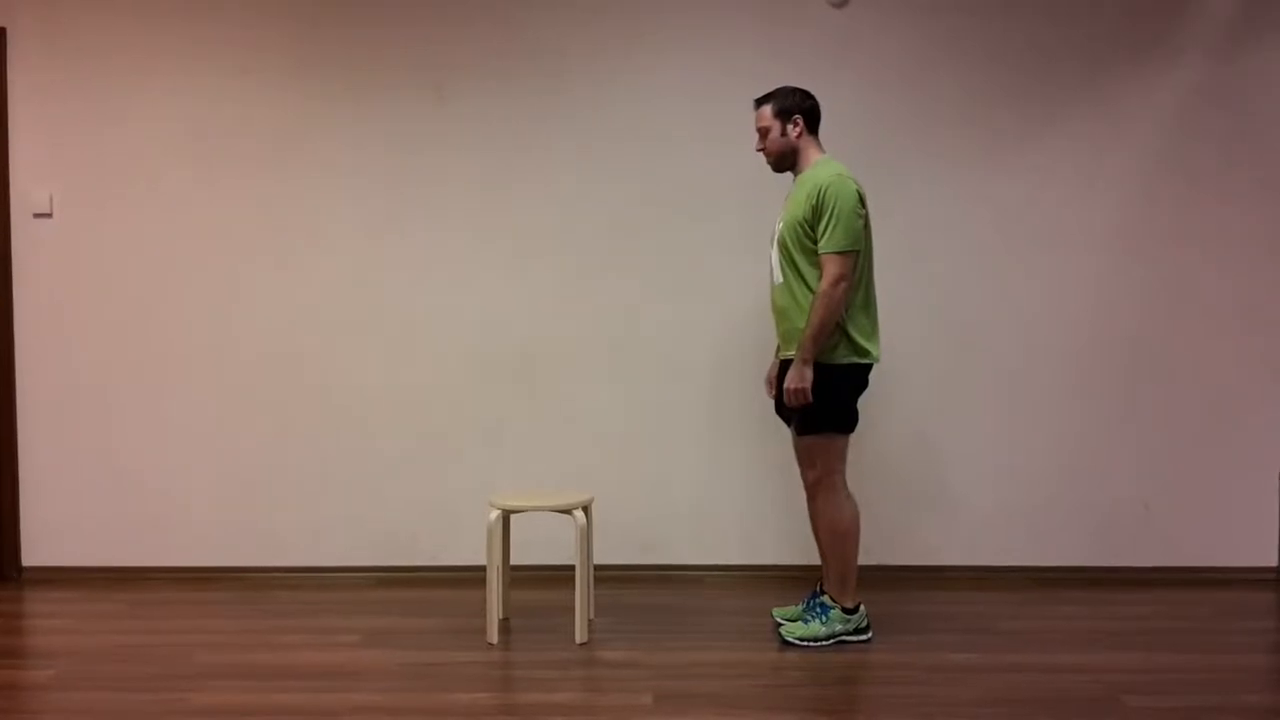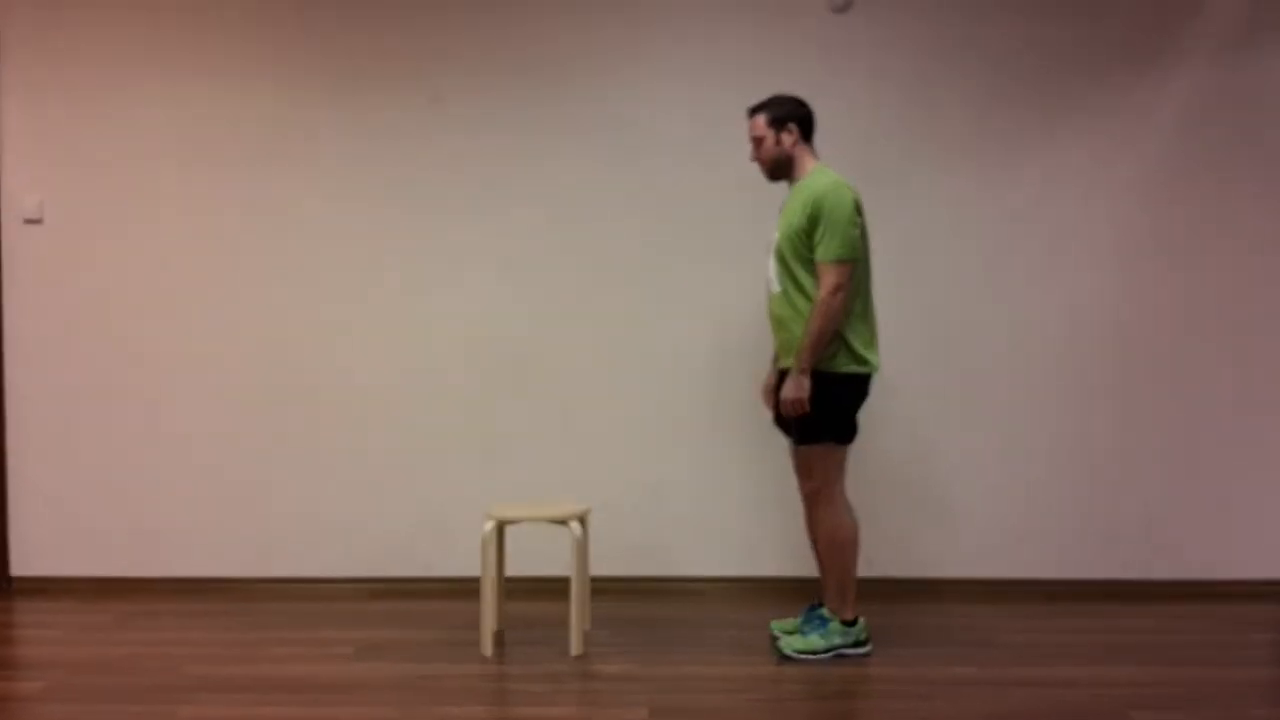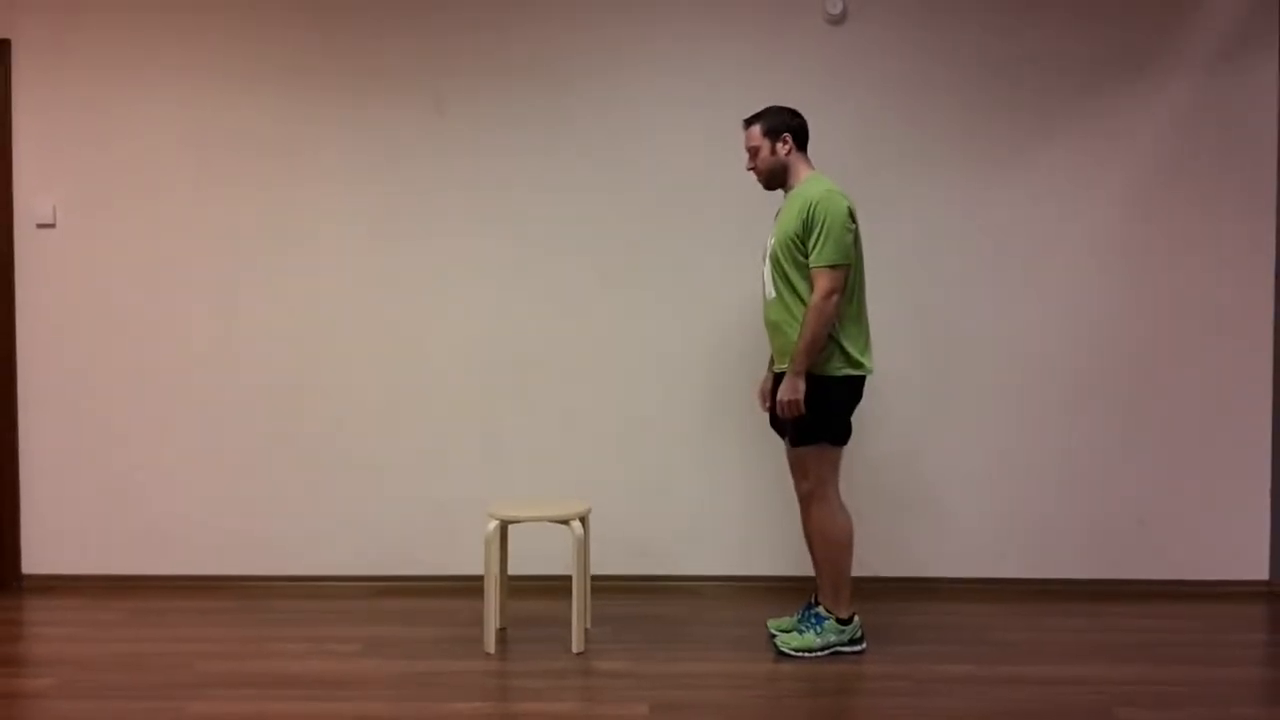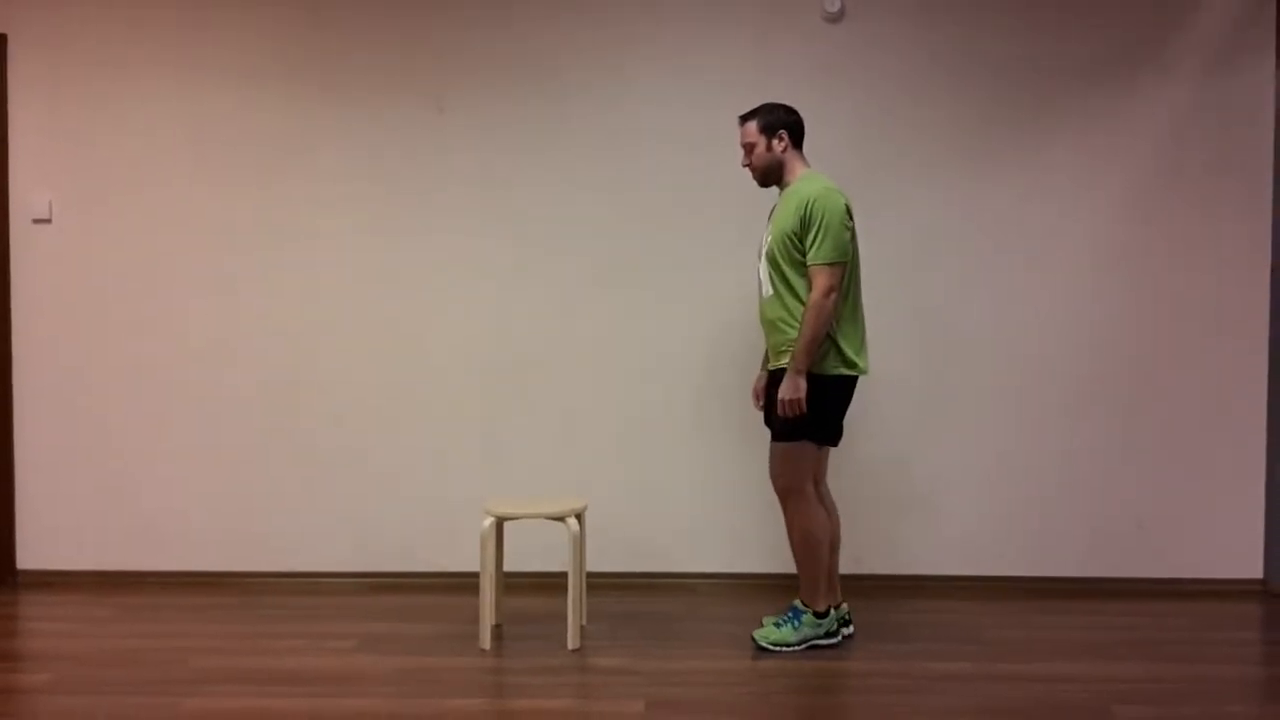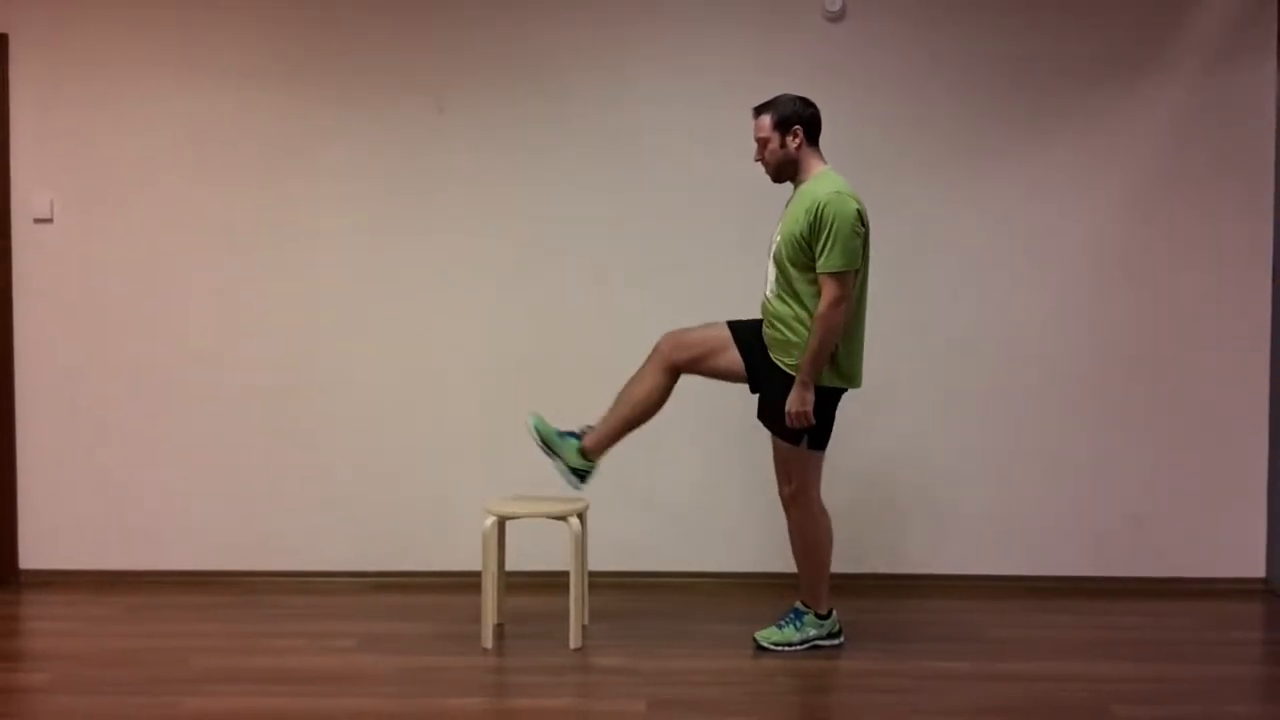
dt=1s
person 1, frame 1
left shoulder: (833, 185)
right shoulder: (804, 187)
left elbow: (836, 282)
left wrist: (804, 362)
right wrist: (783, 356)
left hip: (828, 363)
right hip: (807, 360)
left knee: (827, 482)
right knee: (816, 481)
left ankle: (846, 610)
right ankle: (831, 595)
person 1, frame 2
left shoulder: (829, 194)
right shoulder: (799, 196)
left elbow: (834, 291)
left wrist: (801, 371)
right wrist: (779, 367)
left hip: (827, 372)
right hip: (806, 369)
left knee: (825, 493)
right knee: (814, 492)
left ankle: (846, 623)
right ankle: (830, 608)
person 1, frame 3
left shoulder: (823, 202)
right shoulder: (793, 205)
left elbow: (827, 297)
left wrist: (796, 374)
right wrist: (775, 370)
left hip: (822, 376)
right hip: (799, 373)
left knee: (819, 493)
right knee: (809, 492)
left ankle: (841, 621)
right ankle: (826, 606)
person 1, frame 4
left shoulder: (821, 199)
right shoulder: (786, 203)
left elbow: (825, 294)
left wrist: (796, 372)
right wrist: (768, 368)
left hip: (817, 372)
right hip: (792, 368)
left knee: (793, 486)
right knee: (807, 486)
left ankle: (816, 614)
right ankle: (829, 605)
person 1, frame 5
left shoulder: (834, 203)
right shoulder: (803, 193)
left elbow: (835, 301)
left wrist: (805, 384)
left hip: (807, 365)
right hip: (772, 343)
left knee: (797, 490)
right knee: (673, 350)
left ankle: (820, 618)
right ankle: (587, 451)
